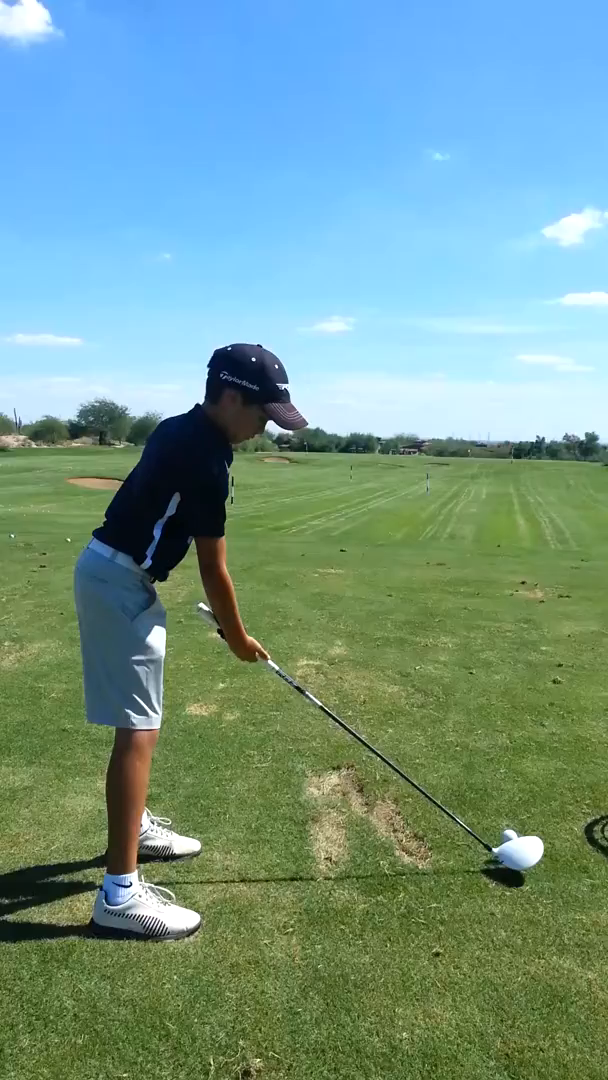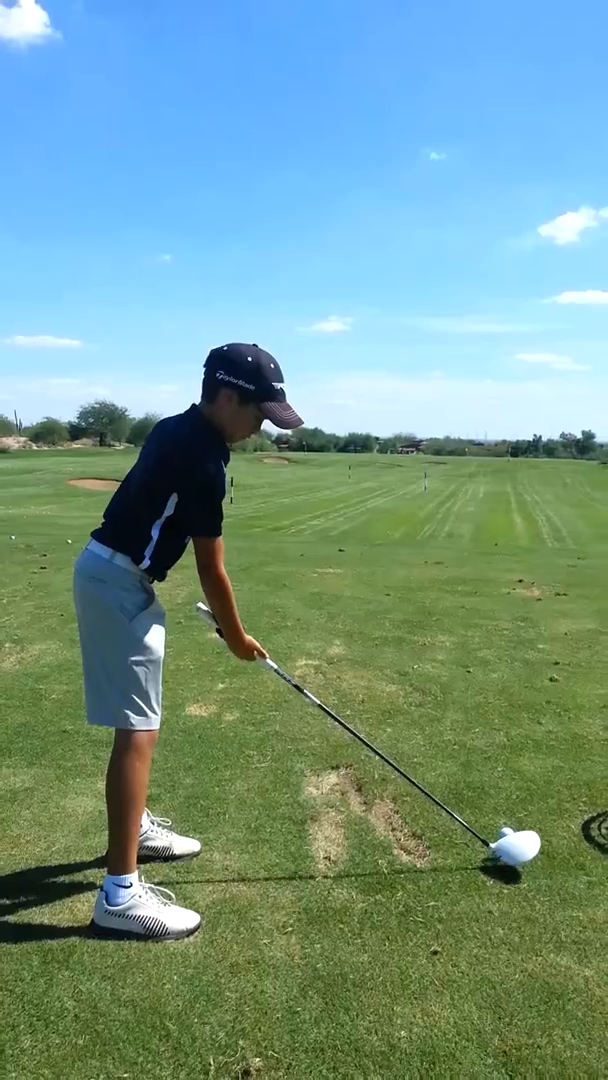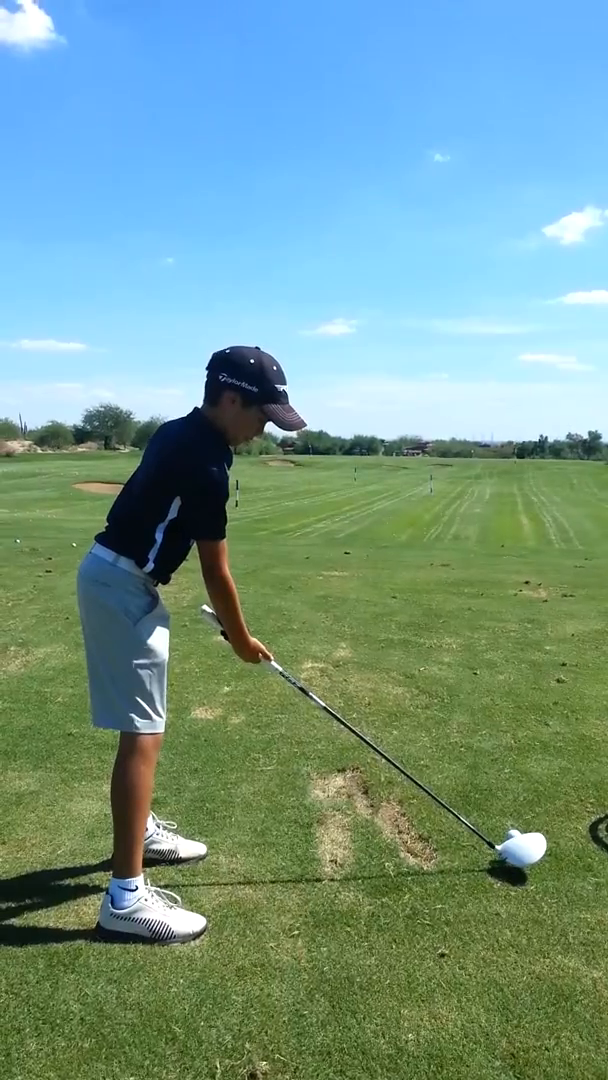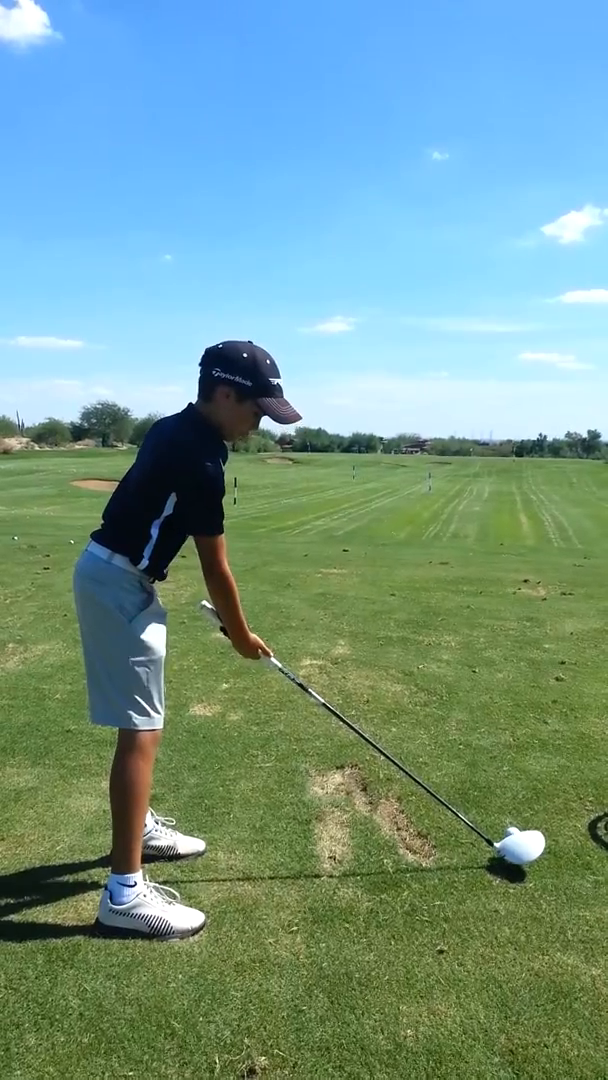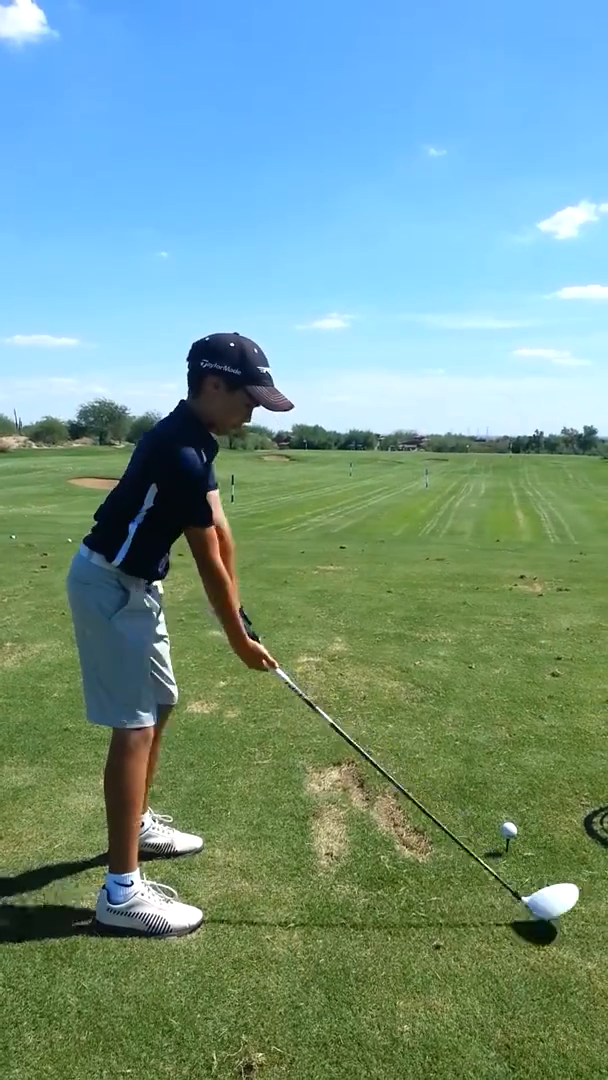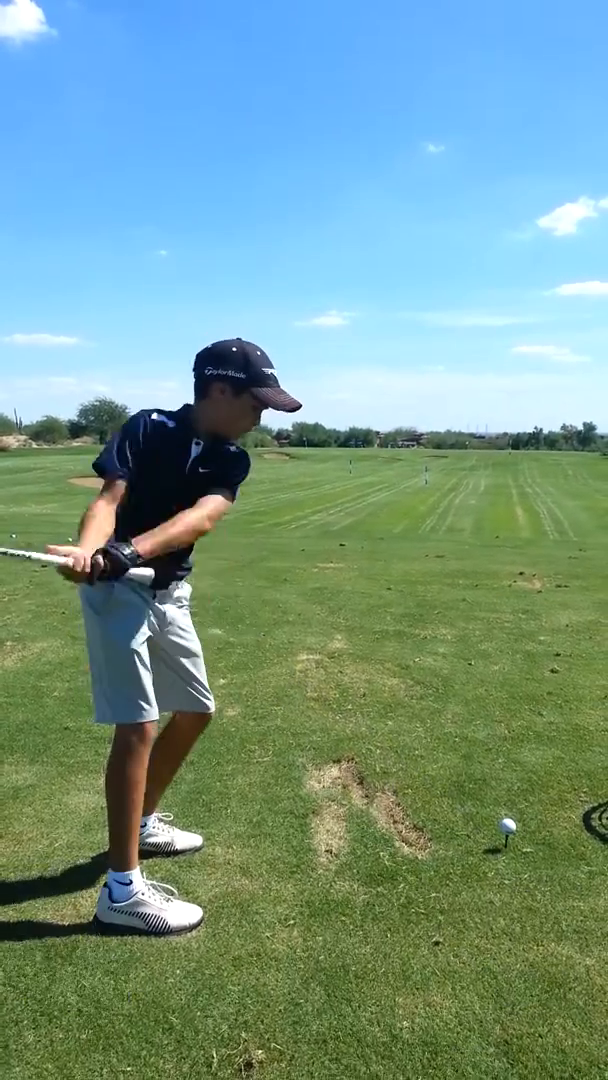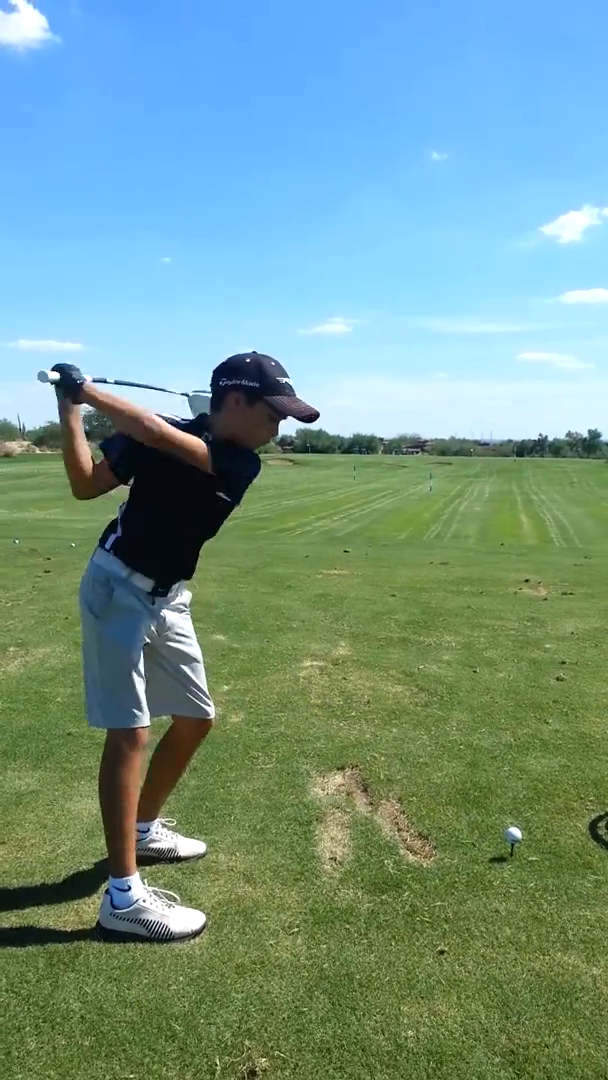
dt=0.3s
person 1, frame 1
left shoulder: (181, 430)
right shoulder: (205, 461)
right elbow: (213, 568)
right wrist: (237, 637)
left hip: (114, 570)
right hip: (121, 582)
left knee: (142, 716)
right knee: (138, 728)
left ankle: (135, 825)
right ankle: (119, 891)
person 1, frame 2
left shoulder: (178, 430)
right shoulder: (202, 462)
right elbow: (210, 567)
right wrist: (235, 636)
left hip: (112, 571)
right hip: (120, 583)
left knee: (141, 716)
right knee: (138, 728)
left ankle: (136, 826)
right ankle: (120, 893)
person 1, frame 3
left shoulder: (180, 433)
right shoulder: (204, 465)
right elbow: (216, 571)
right wrist: (240, 638)
left hip: (116, 574)
right hip: (124, 586)
left knee: (147, 719)
right knee: (142, 732)
left ankle: (141, 829)
right ankle: (125, 896)
person 1, frame 4
left shoulder: (175, 430)
right shoulder: (199, 462)
right elbow: (214, 565)
right wrist: (241, 634)
left hip: (116, 573)
right hip: (120, 584)
left knee: (146, 714)
right knee: (141, 728)
left ankle: (139, 825)
right ankle: (124, 893)
person 1, frame 5
left shoulder: (195, 440)
right shoulder: (178, 452)
left elbow: (217, 529)
right elbow: (205, 550)
left wrist: (236, 614)
right wrist: (239, 637)
left hip: (138, 583)
right hip: (109, 587)
left knee: (159, 704)
right knee: (135, 725)
left ankle: (139, 823)
right ankle: (122, 891)
person 1, frame 6
left shoulder: (234, 460)
right shoulder: (148, 430)
left elbow: (199, 517)
right elbow: (108, 501)
left wrist: (129, 550)
right wrist: (87, 550)
left hip: (169, 590)
right hip: (116, 589)
left knee: (195, 711)
right knee: (137, 724)
left ankle: (142, 824)
right ankle: (123, 889)
person 1, frame 7
left shoulder: (242, 465)
right shoulder: (161, 429)
left elbow: (161, 436)
right elbow: (85, 484)
left wrist: (92, 392)
right wrist: (70, 406)
left hip: (165, 597)
right hip: (116, 589)
left knee: (194, 718)
right knee: (130, 729)
left ankle: (144, 827)
right ankle: (123, 896)
